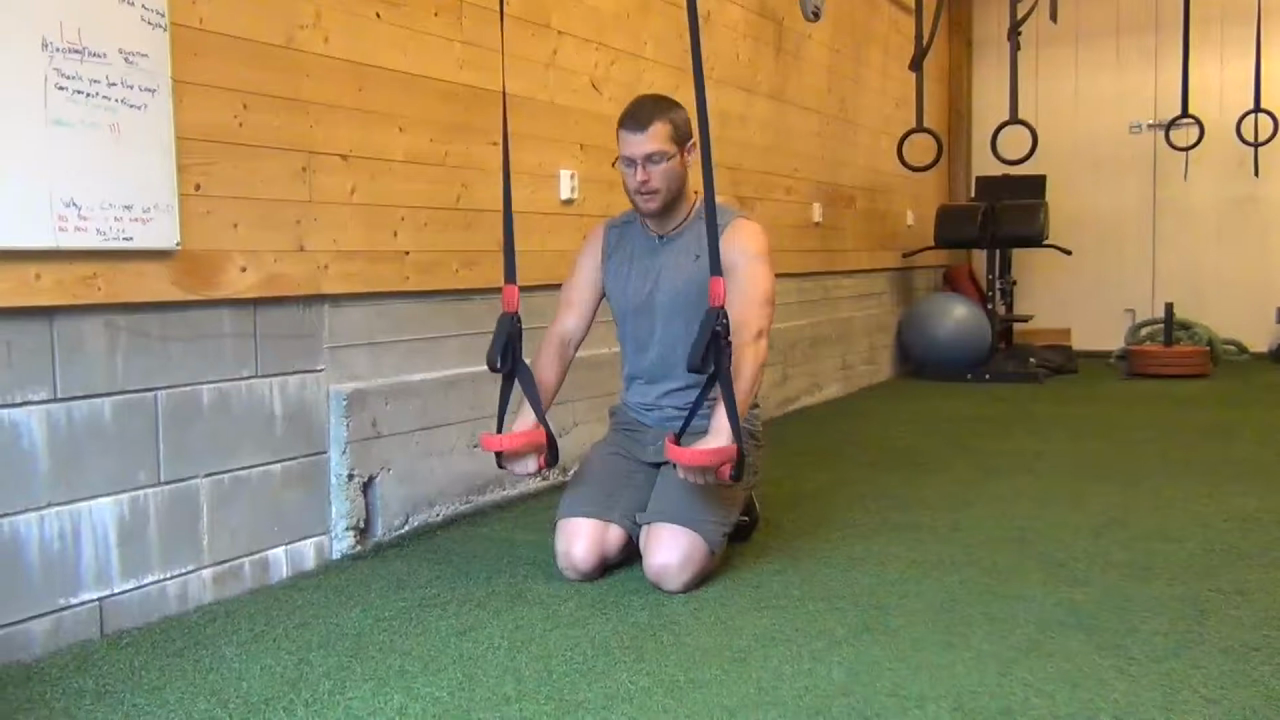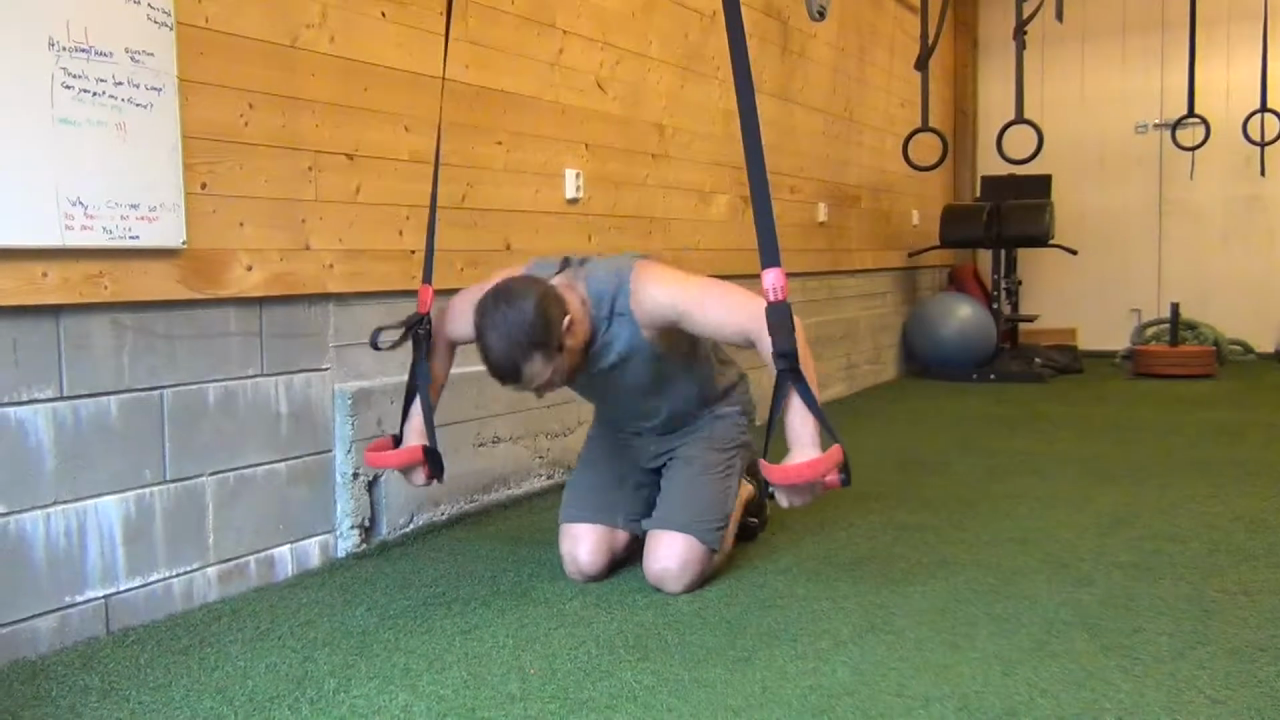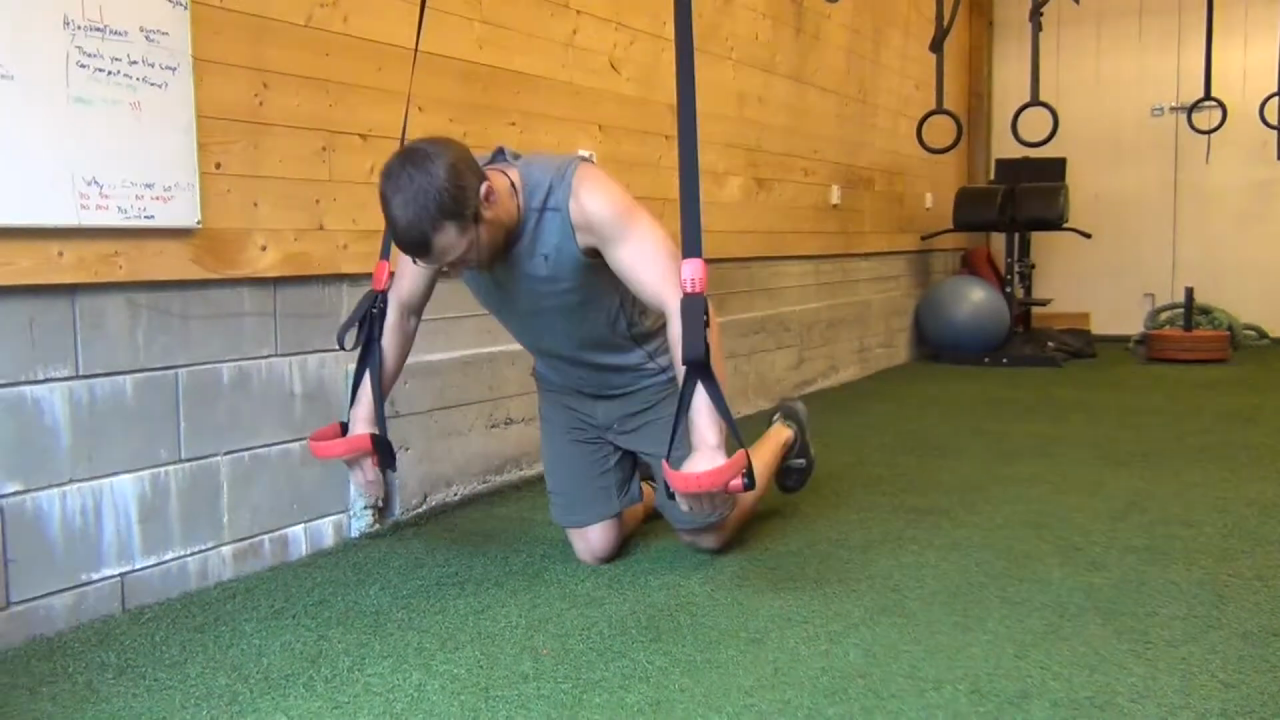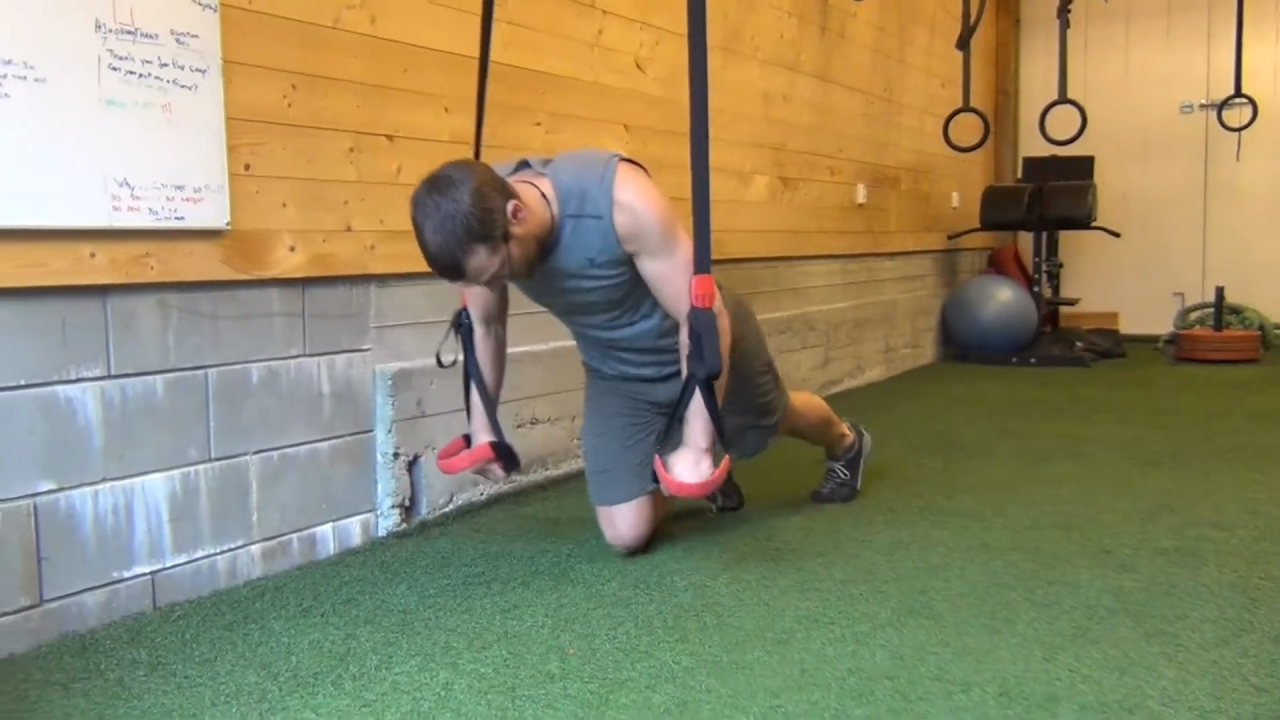
dt=0.5s
person 1, frame 1
left shoulder: (737, 236)
right shoulder: (605, 240)
left elbow: (748, 337)
right elbow: (564, 335)
left wrist: (722, 430)
right wrist: (528, 419)
left hip: (711, 428)
right hip: (634, 427)
left knee: (670, 567)
right knee: (578, 557)
left ankle: (728, 500)
right ankle: (656, 512)
person 1, frame 2
left shoulder: (639, 294)
right shoulder: (511, 296)
right elbow: (442, 330)
left wrist: (804, 444)
right wrist: (417, 425)
left hip: (705, 420)
right hip: (620, 425)
left knee: (672, 571)
right knee: (584, 561)
left ankle: (742, 492)
right ankle: (657, 507)
person 1, frame 3
left shoulder: (583, 196)
right shoulder: (450, 212)
left elbow: (682, 303)
right elbow: (400, 308)
left wrist: (709, 443)
right wrist: (365, 412)
left hip: (654, 376)
right hip: (566, 391)
left knee: (708, 531)
right knee: (595, 549)
left ankle: (783, 434)
right ankle: (657, 488)
person 1, frame 4
left shoulder: (621, 199)
right shoulder: (483, 228)
right elbow: (486, 328)
left wrist: (698, 443)
right wrist: (482, 424)
right hip: (614, 367)
left knee: (770, 420)
right knee: (626, 533)
left ankle: (847, 443)
right ankle: (716, 470)
